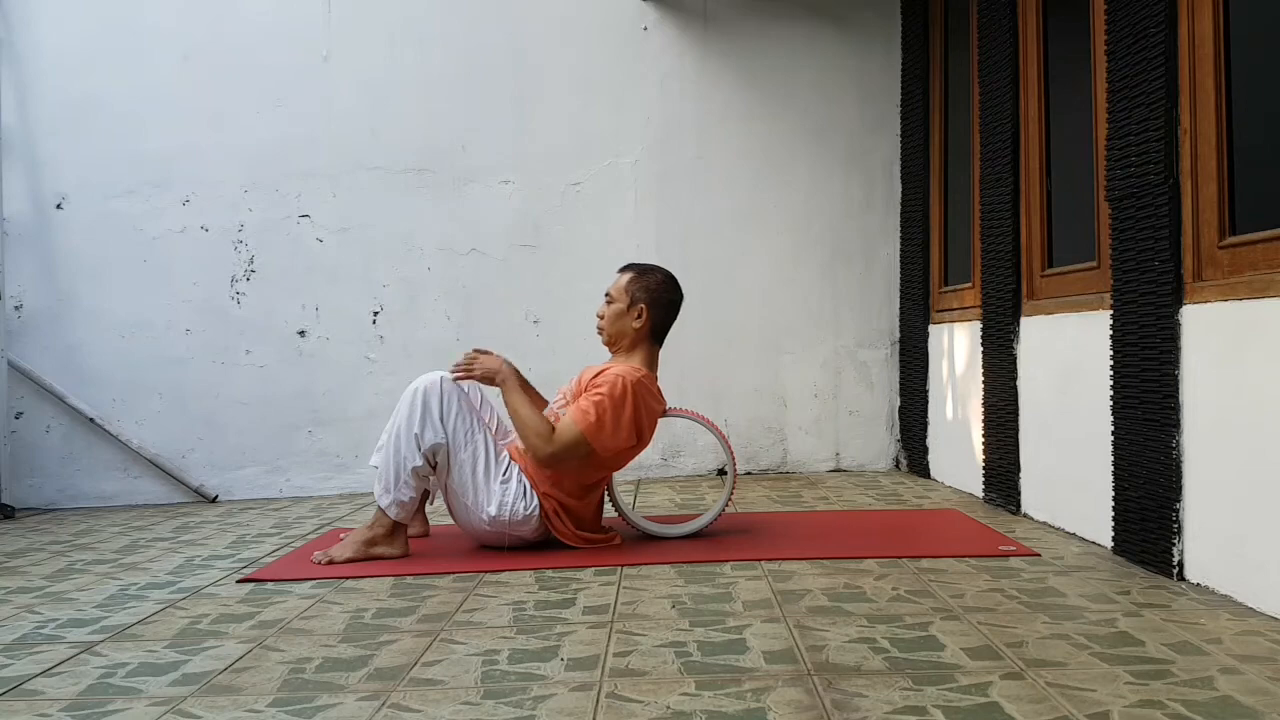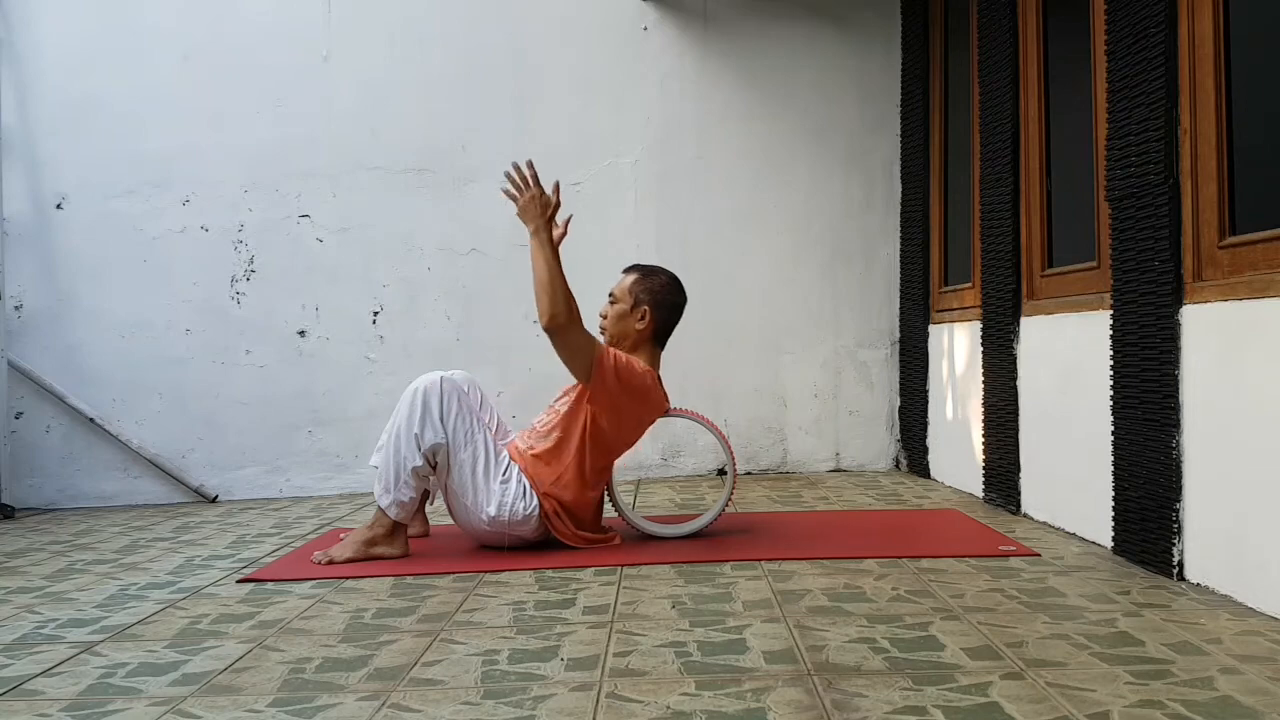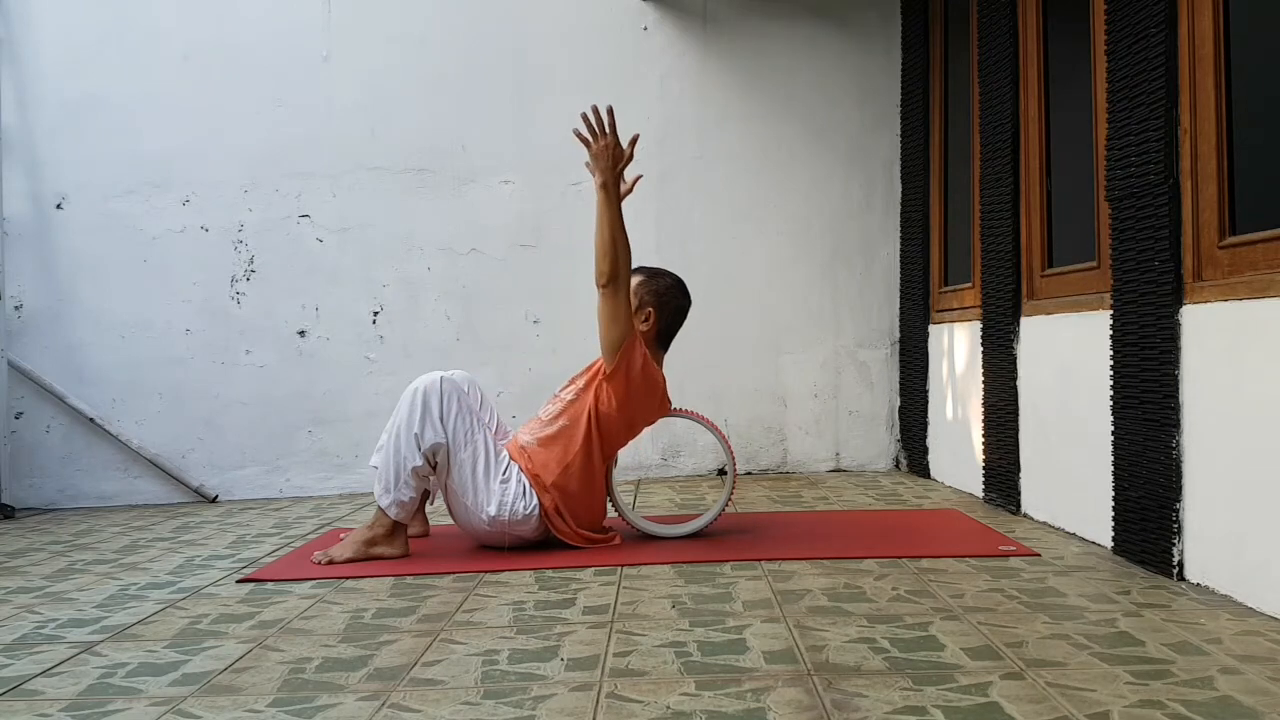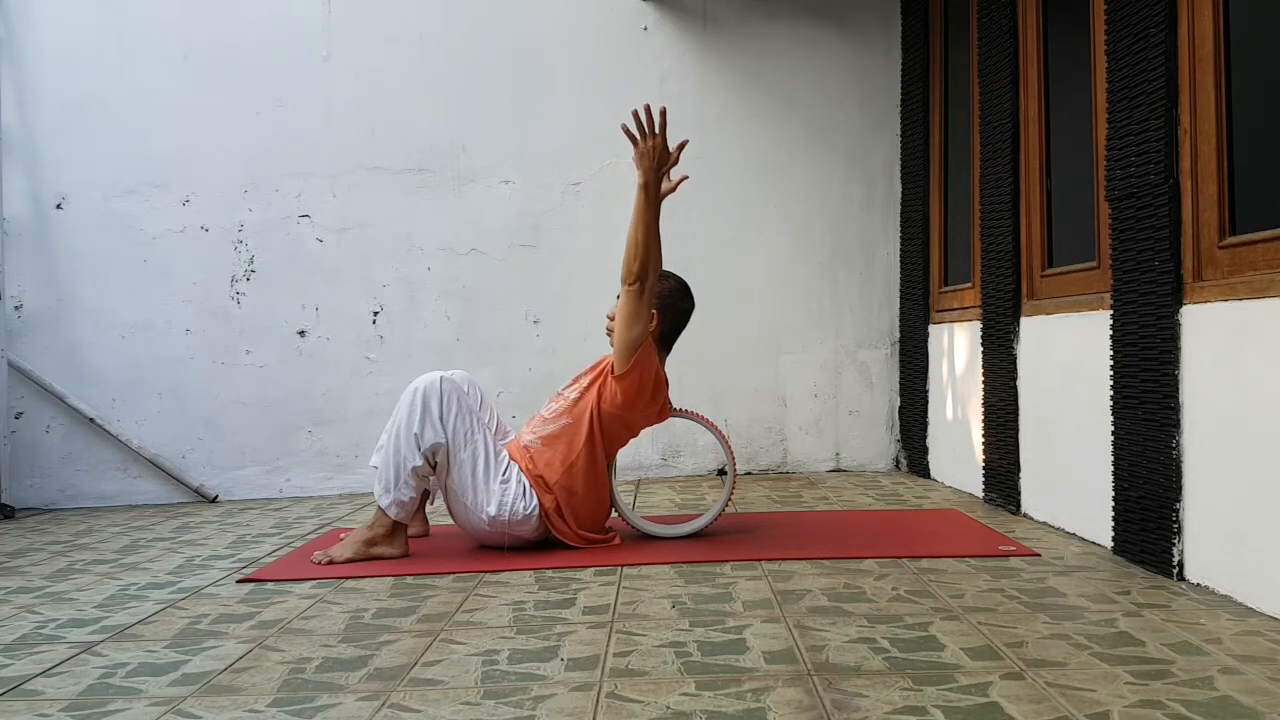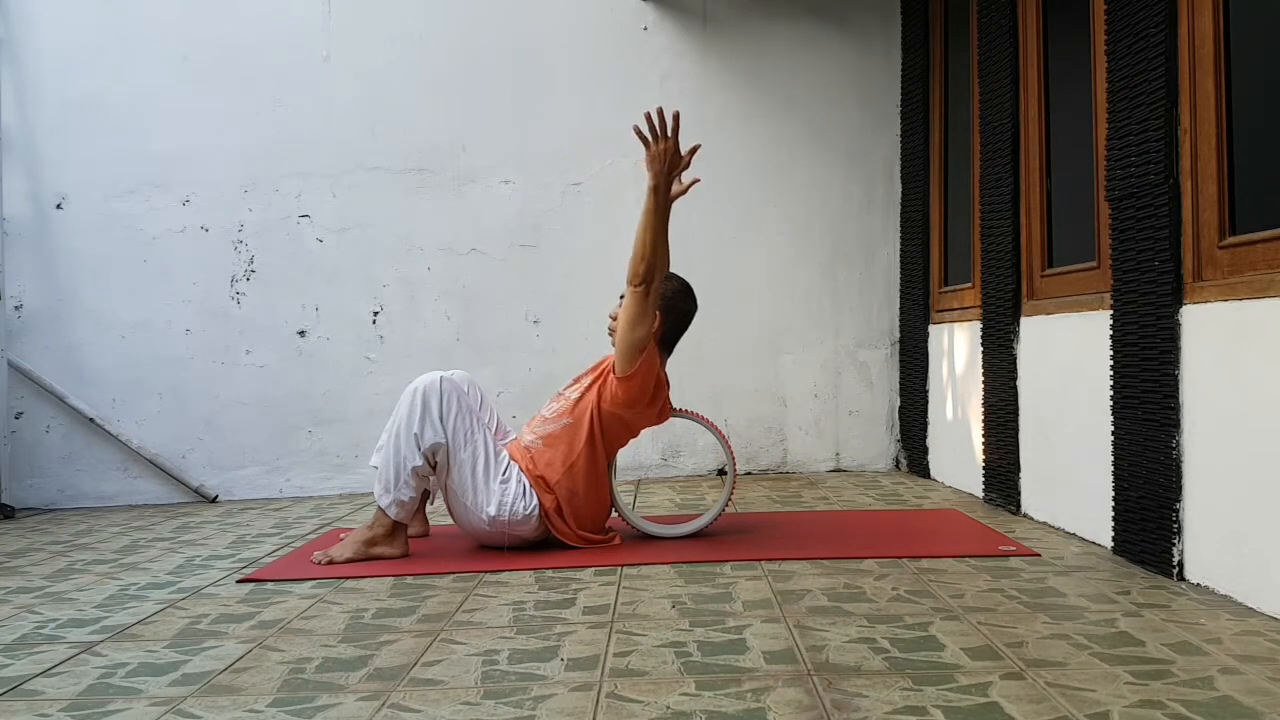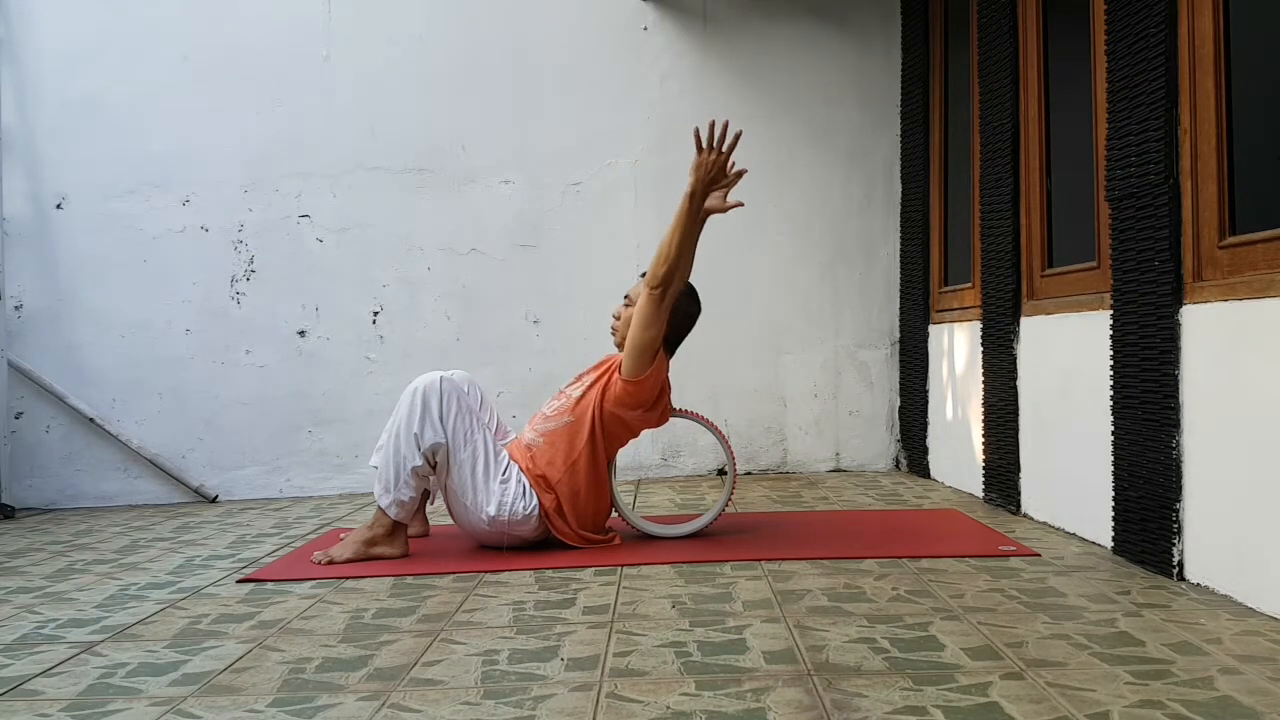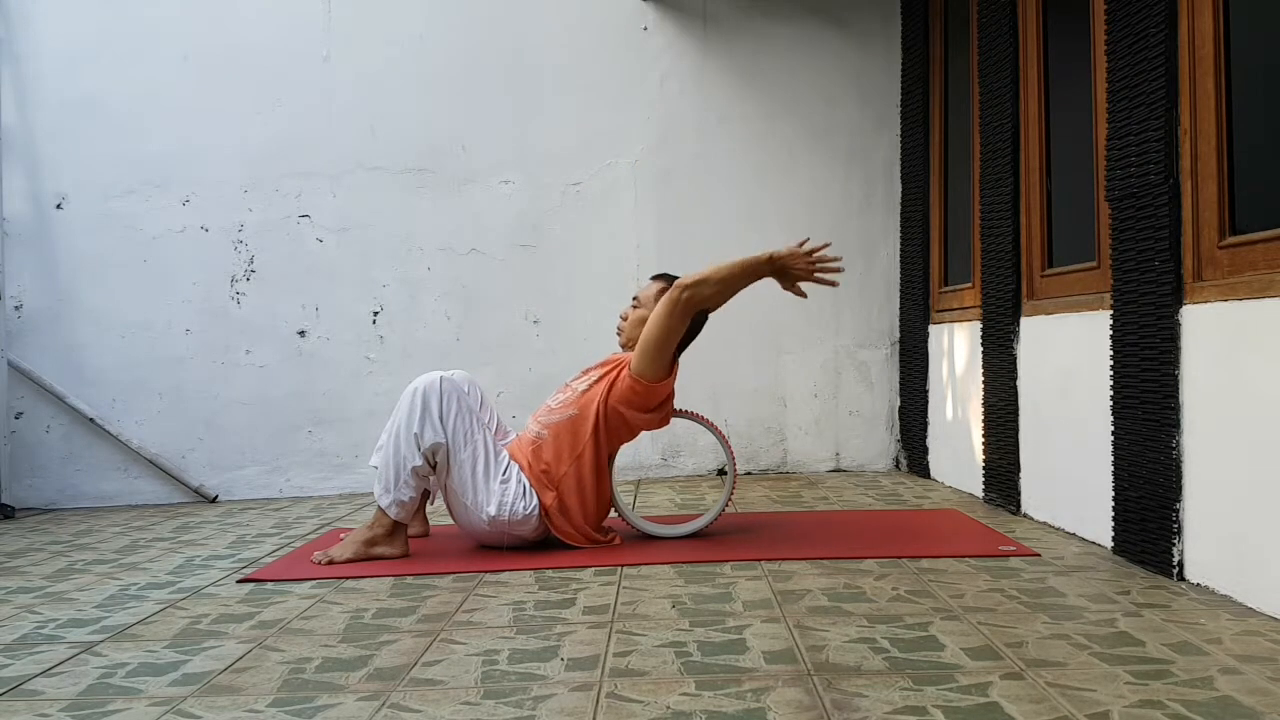
dt=0.7s
person 1, frame 1
left shoulder: (622, 385)
right shoulder: (627, 378)
left elbow: (547, 448)
left wrist: (506, 379)
right wrist: (508, 379)
left hip: (518, 508)
right hip: (518, 479)
left knee: (433, 390)
right knee: (456, 389)
left ankle: (385, 531)
right ankle: (411, 512)
person 1, frame 2
left shoulder: (631, 380)
right shoulder: (633, 377)
left elbow: (555, 321)
right elbow: (570, 329)
left wrist: (537, 231)
right wrist: (549, 247)
left hip: (516, 508)
right hip: (521, 487)
left knee: (434, 392)
right knee: (458, 387)
left ankle: (386, 531)
right ankle: (411, 511)
person 1, frame 3
left shoulder: (636, 376)
right shoulder: (635, 379)
left elbow: (610, 282)
right elbow: (616, 286)
left wrist: (607, 187)
right wrist: (610, 195)
left hip: (515, 507)
right hip: (518, 483)
left knee: (435, 392)
right knee: (456, 386)
left ankle: (386, 530)
right ankle: (411, 510)
person 1, frame 4
left shoulder: (640, 375)
right shoulder: (637, 379)
left elbow: (636, 280)
right elbow: (644, 283)
left wrist: (648, 188)
right wrist: (652, 197)
left hip: (515, 506)
right hip: (518, 480)
left knee: (434, 392)
right knee: (456, 385)
left ankle: (386, 529)
right ankle: (411, 510)
person 1, frame 5
left shoulder: (640, 376)
right shoulder: (638, 377)
left elbow: (642, 282)
right elbow: (652, 285)
left wrist: (657, 190)
right wrist: (664, 199)
left hip: (516, 506)
right hip: (517, 480)
left knee: (435, 391)
right knee: (456, 386)
left ankle: (386, 530)
right ankle: (410, 511)
person 1, frame 6
left shoulder: (643, 380)
right shoulder: (636, 374)
left elbow: (660, 286)
right elbow: (670, 290)
left wrist: (694, 196)
right wrist: (702, 214)
left hip: (515, 507)
right hip: (519, 487)
left knee: (434, 392)
right knee: (457, 386)
left ankle: (386, 530)
right ankle: (411, 512)
person 1, frame 7
left shoulder: (643, 382)
right shoulder: (629, 373)
left elbow: (684, 294)
right elbow: (694, 302)
left wrist: (772, 263)
right wrist: (772, 267)
left hip: (514, 505)
right hip: (518, 483)
left knee: (434, 391)
right knee: (455, 391)
left ankle: (385, 530)
right ankle: (410, 511)
